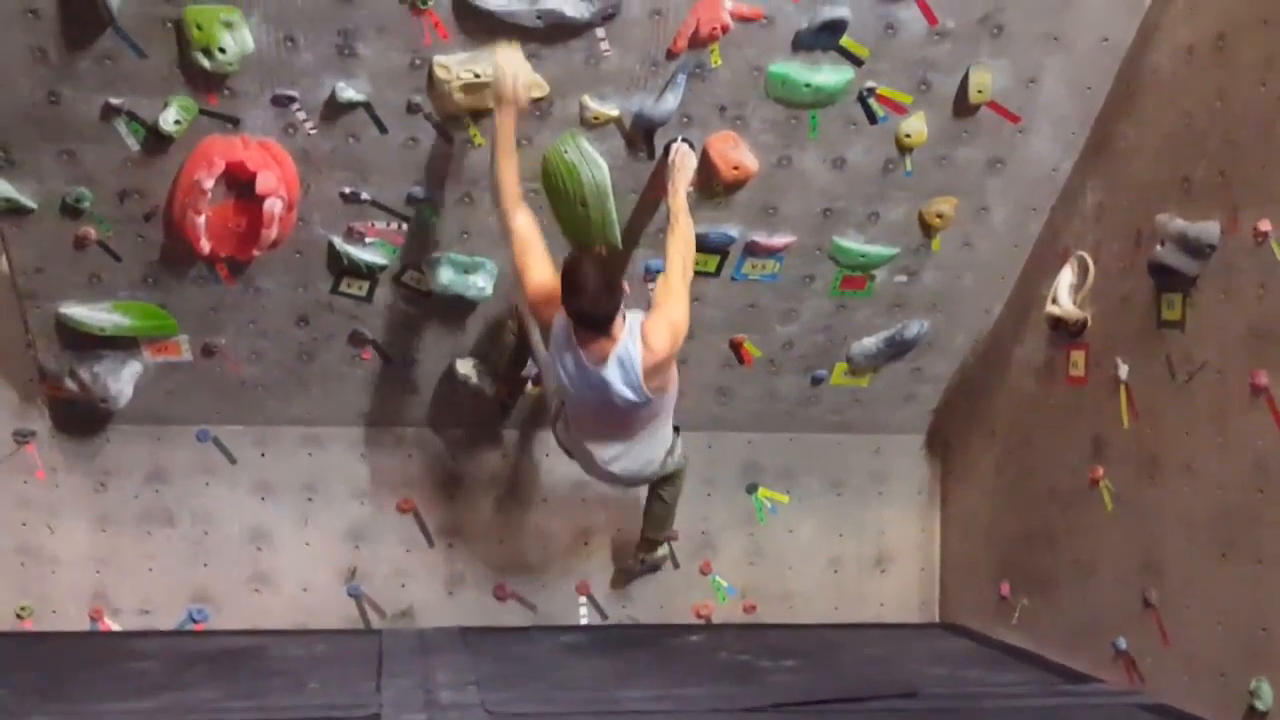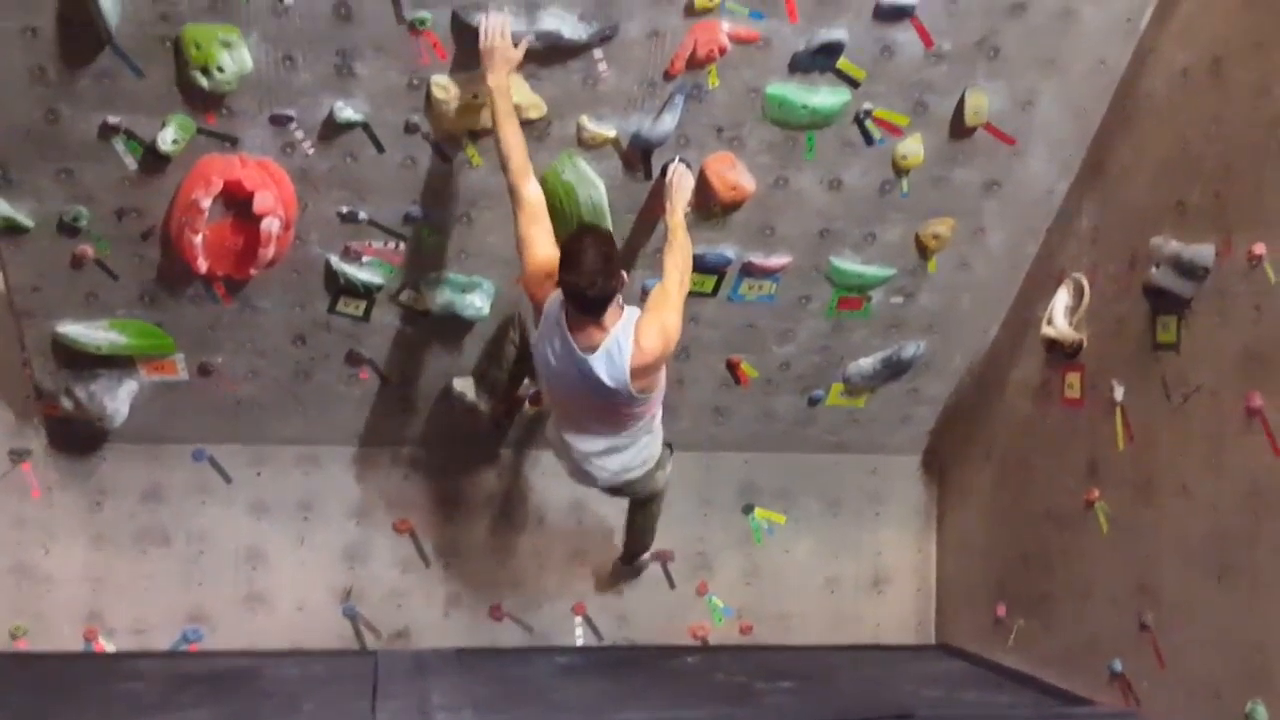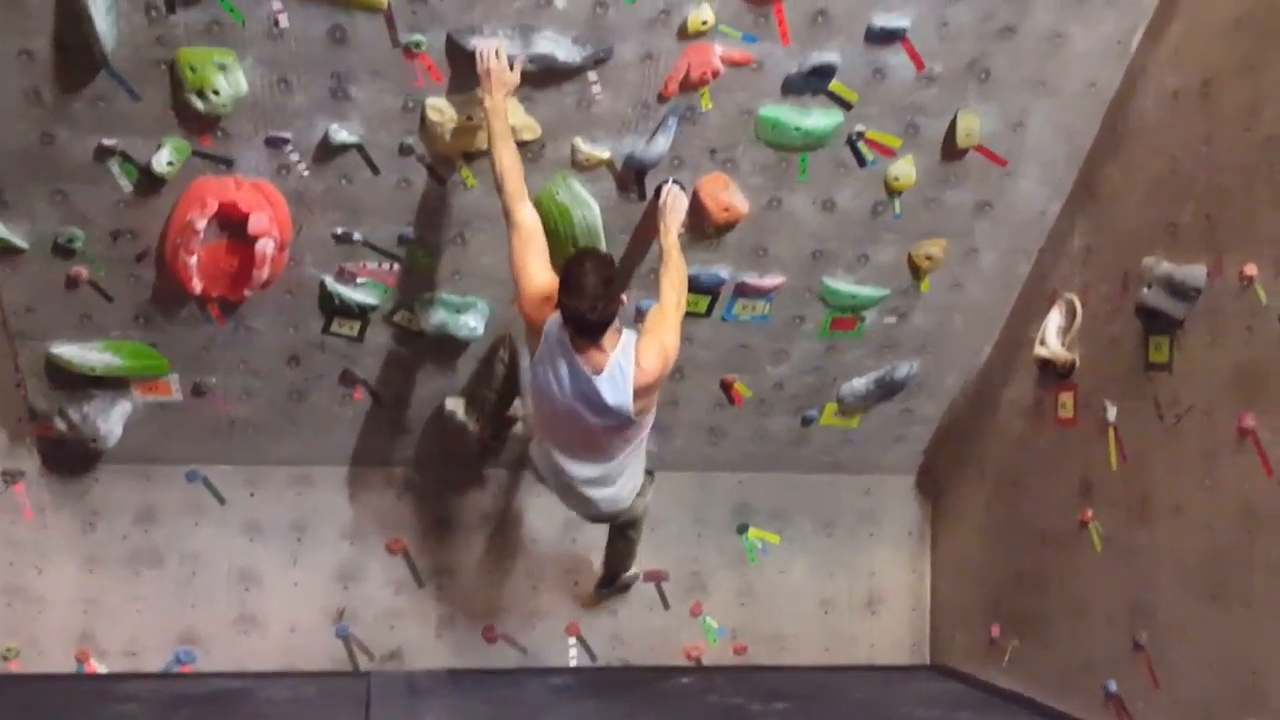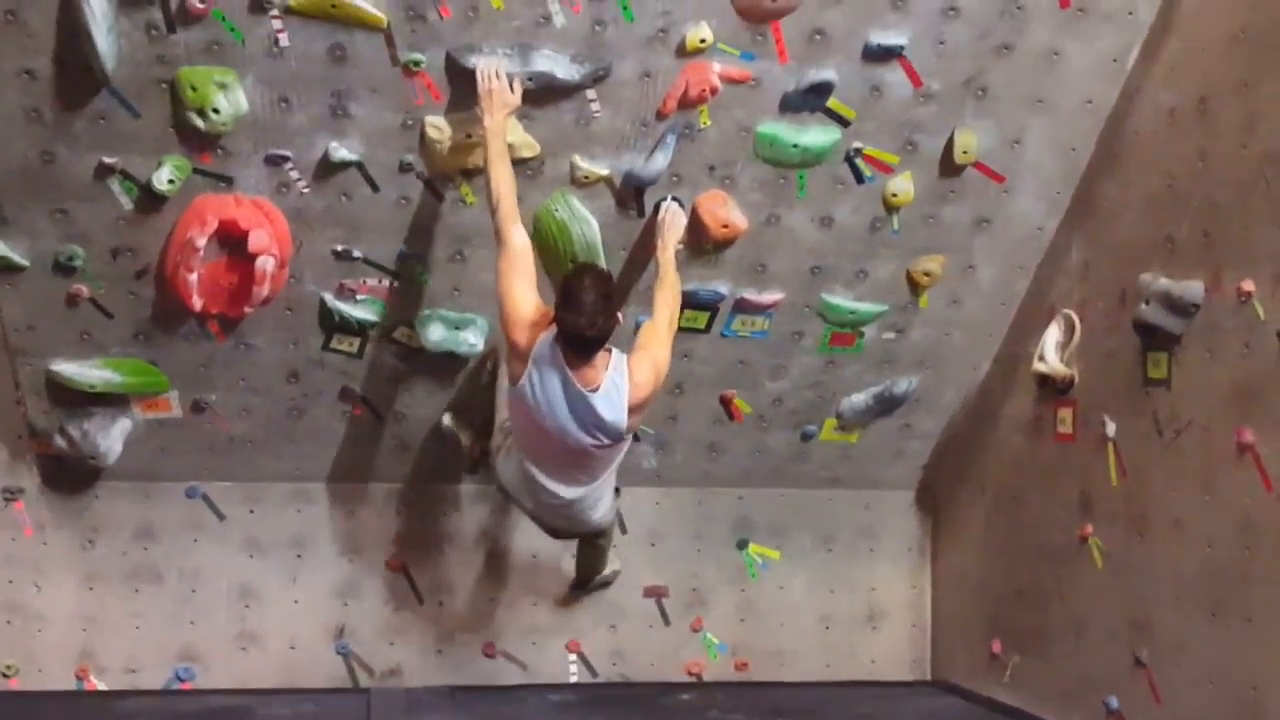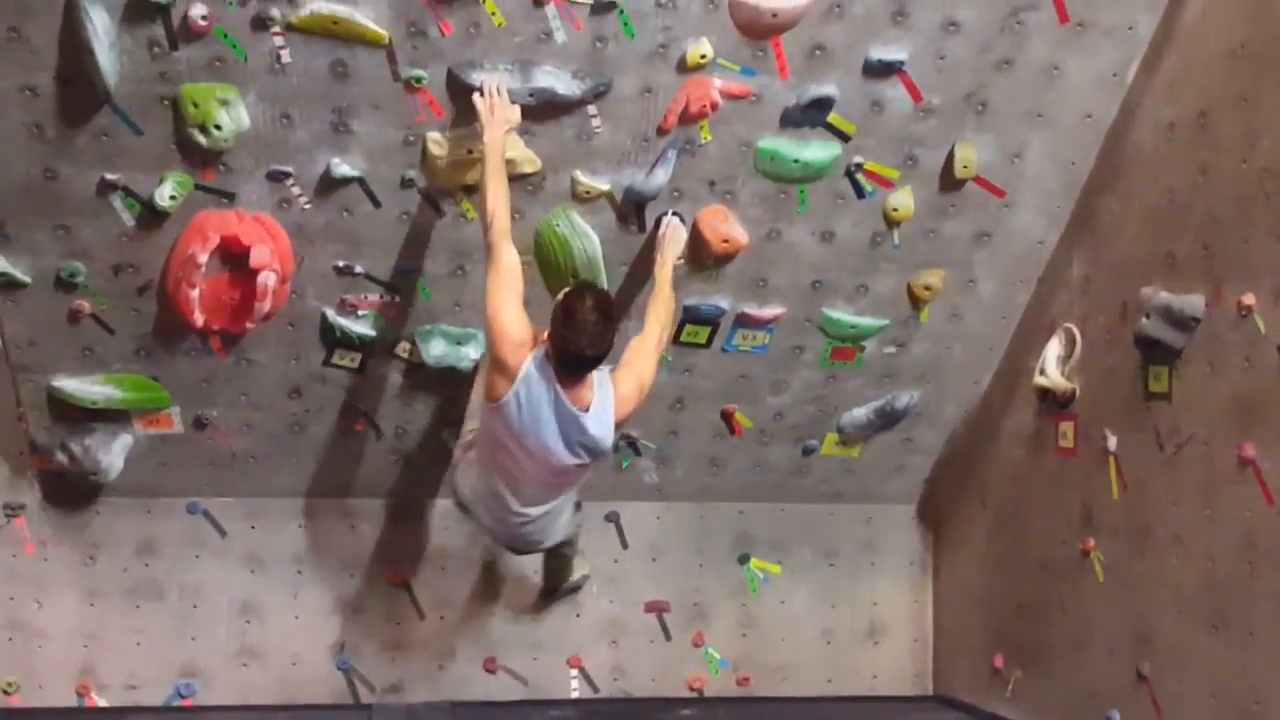
dt=0.2s
person 1, frame 1
left shoulder: (551, 316)
right shoulder: (656, 345)
right elbow: (680, 267)
left hip: (577, 447)
right hip: (643, 462)
right knee: (672, 465)
right ankle: (650, 552)
person 1, frame 2
left shoulder: (545, 296)
right shoulder: (649, 344)
right elbow: (677, 275)
right wrist: (675, 211)
left hip: (569, 452)
right hip: (630, 467)
right knee: (653, 486)
right ankle: (631, 560)
person 1, frame 3
left shoulder: (540, 323)
right shoulder: (647, 366)
right elbow: (673, 299)
right wrist: (669, 233)
left hip: (548, 468)
right hip: (612, 495)
right knee: (631, 512)
right ankle: (614, 578)
person 1, frame 4
left shoulder: (527, 346)
right shoulder: (634, 387)
left elbow: (508, 224)
right elbow: (667, 314)
right wrist: (665, 251)
left hip: (515, 482)
right hip: (583, 509)
right ankle: (593, 575)
person 1, frame 5
left shoulder: (514, 363)
right shoulder: (614, 405)
right elbow: (655, 335)
right wrist: (664, 265)
left hip: (472, 494)
right hip: (535, 529)
right ankle: (560, 580)
